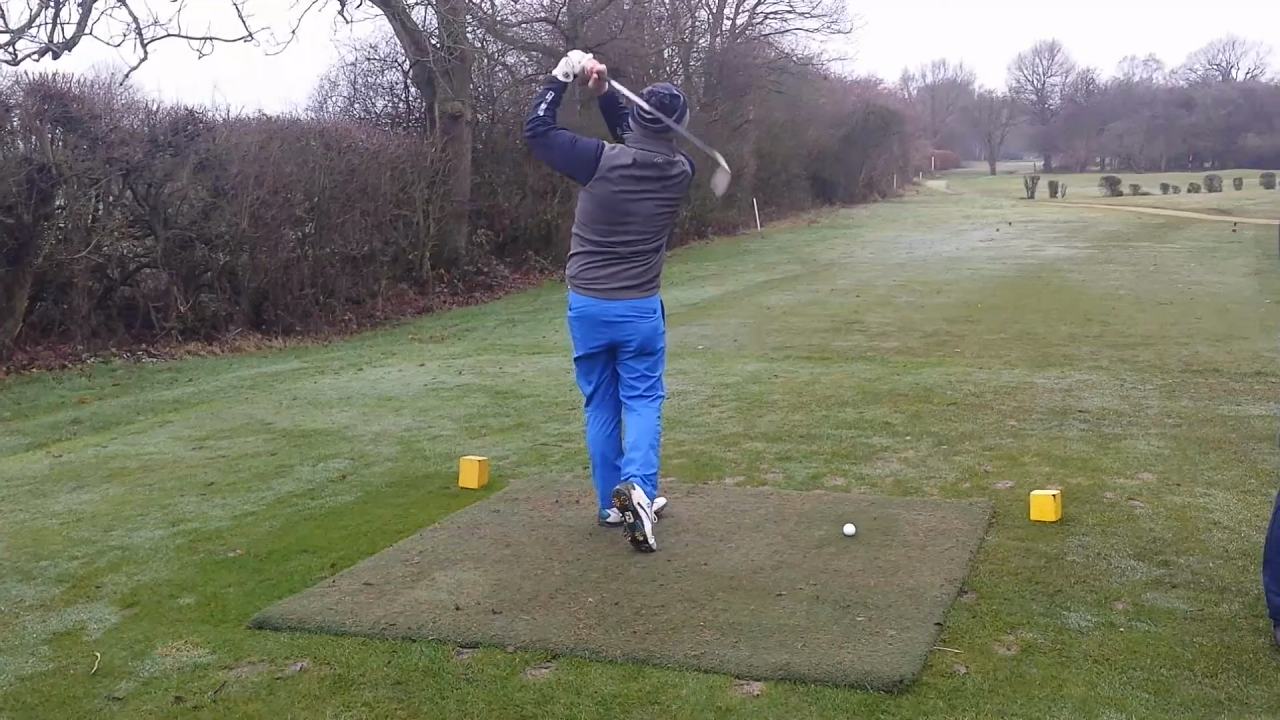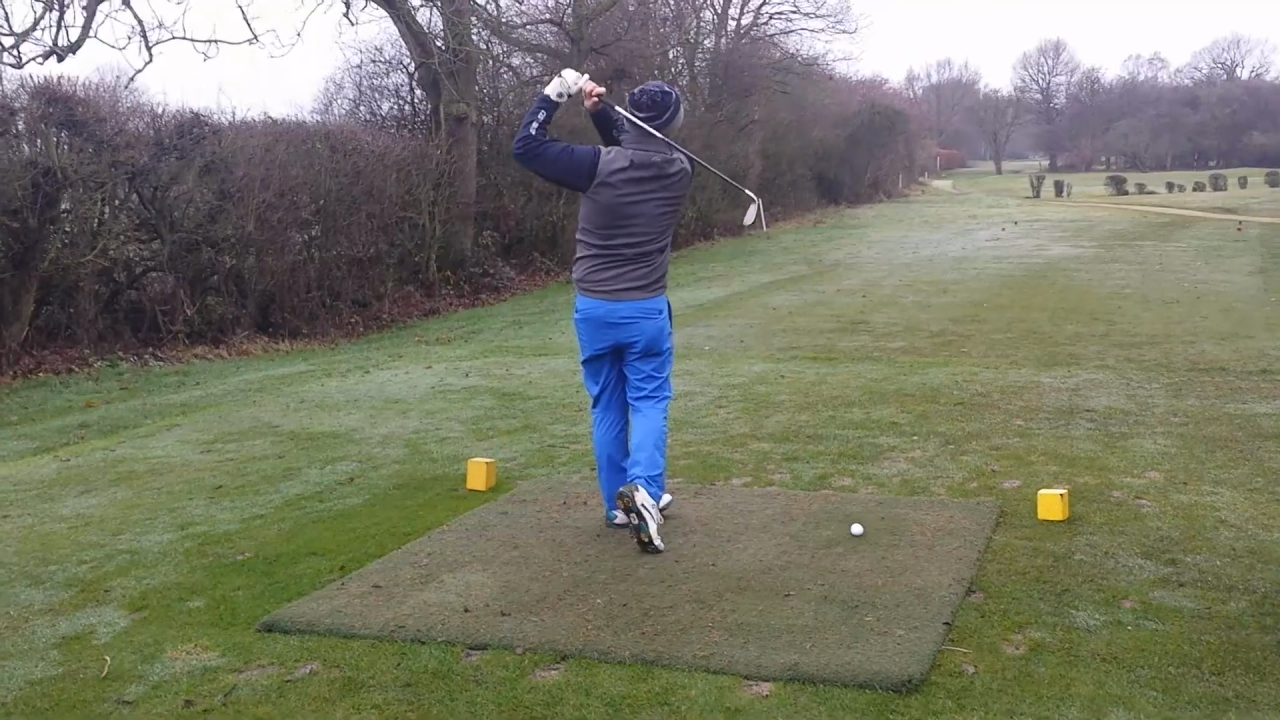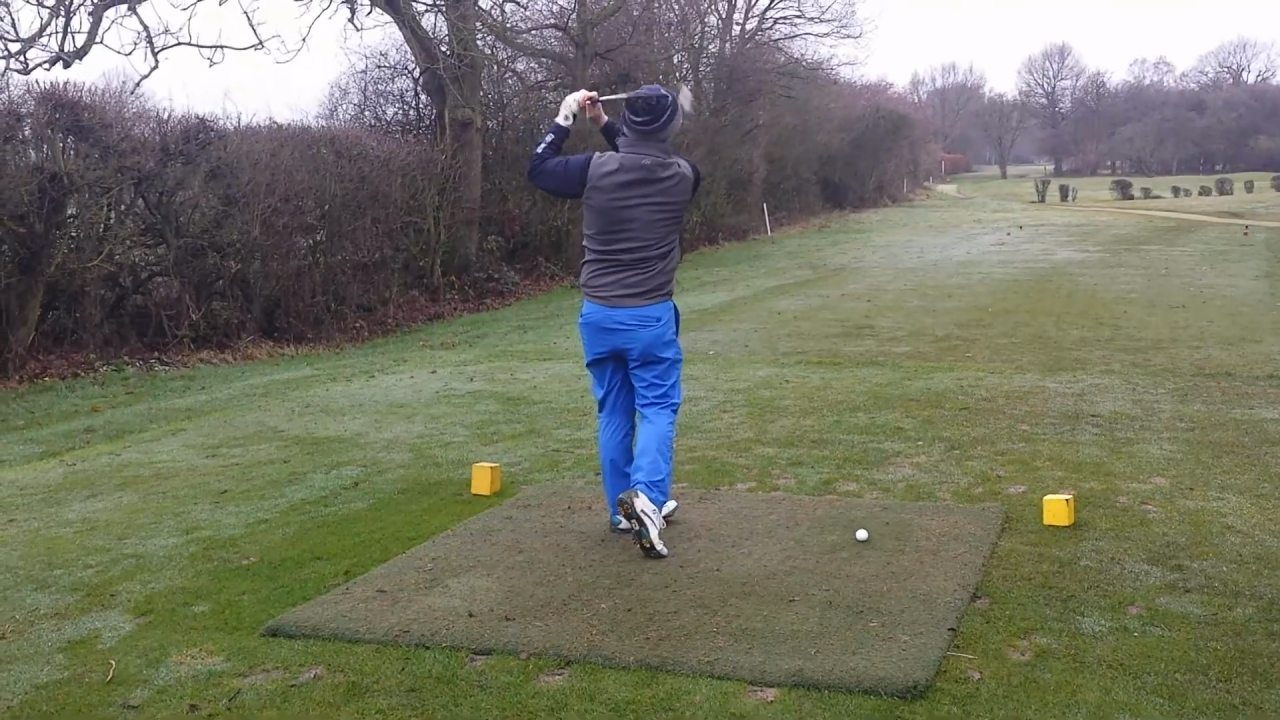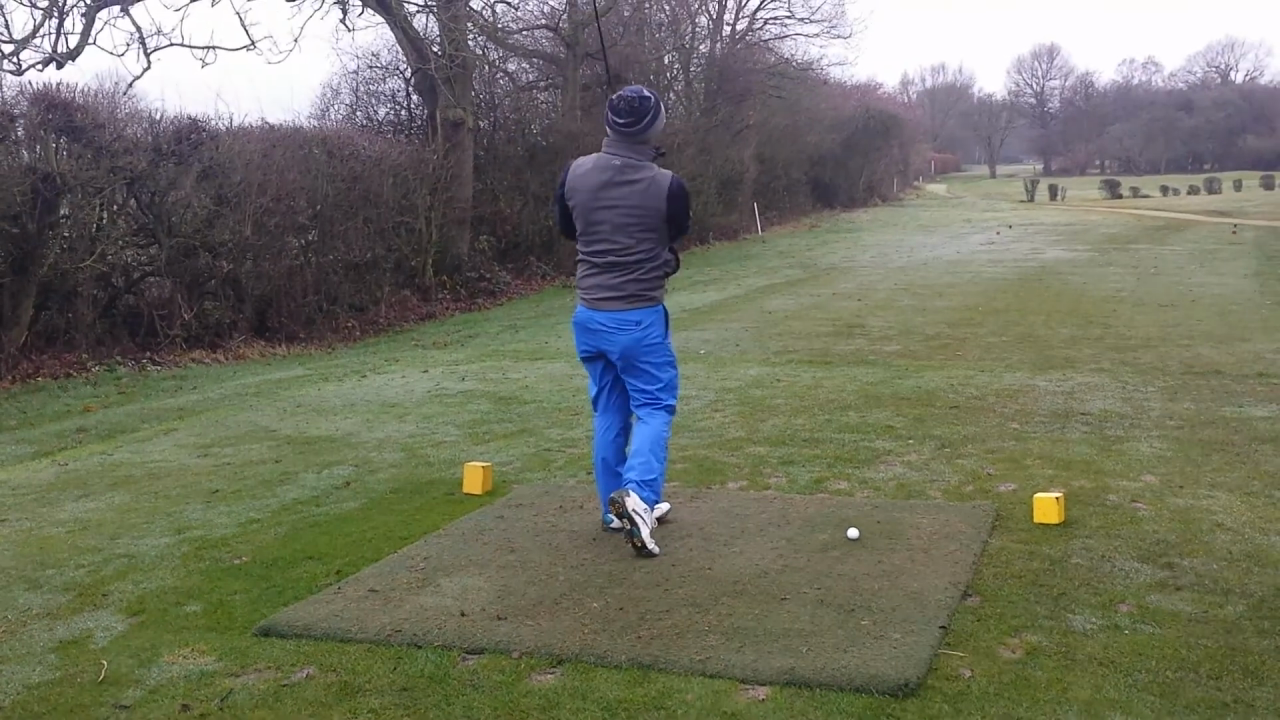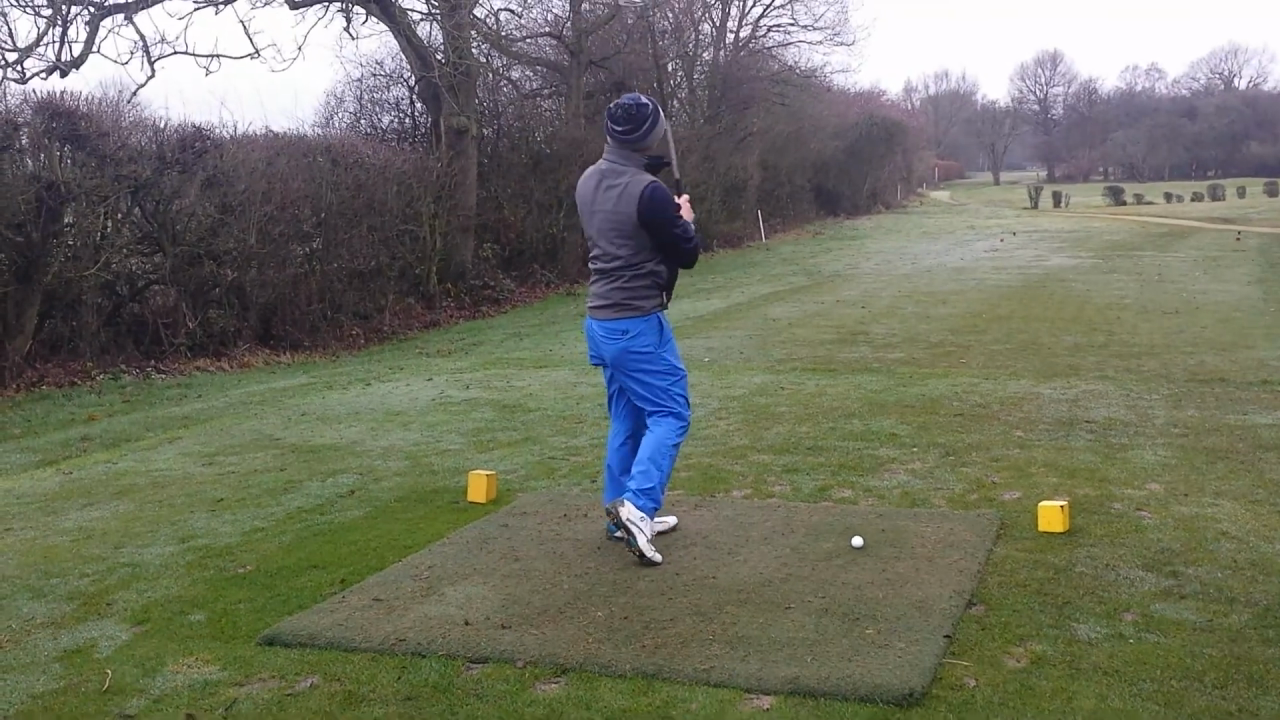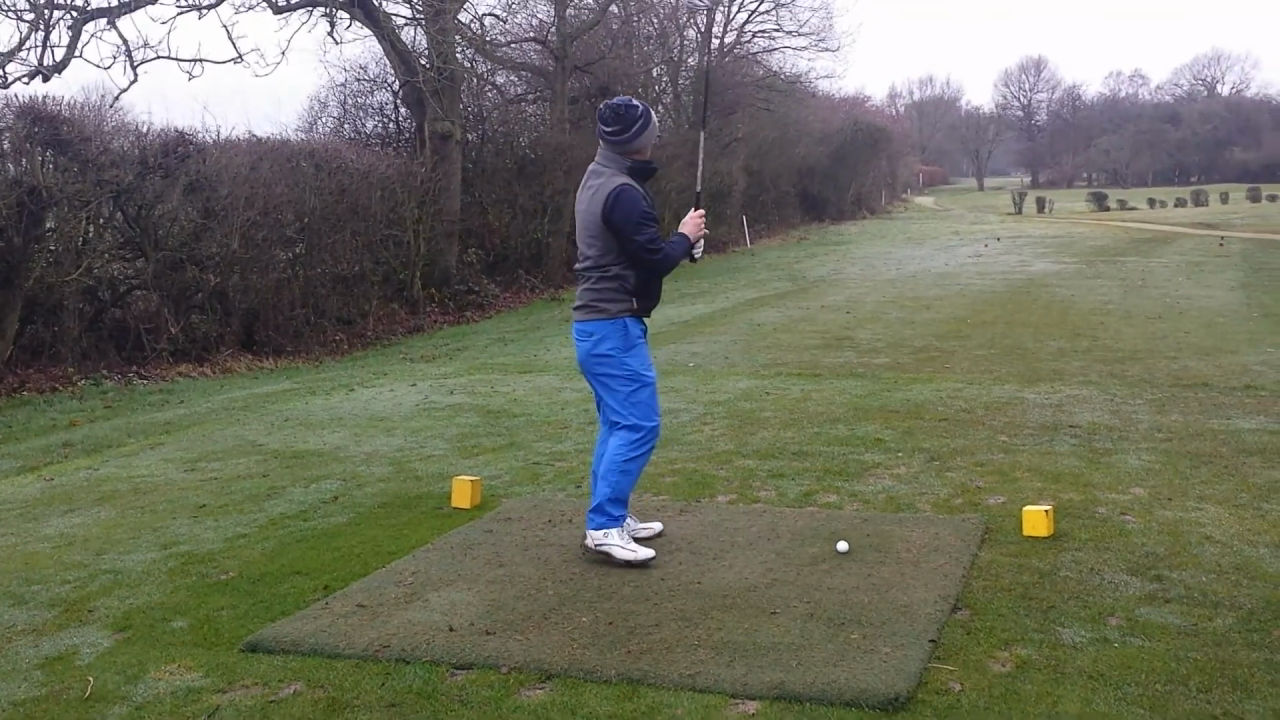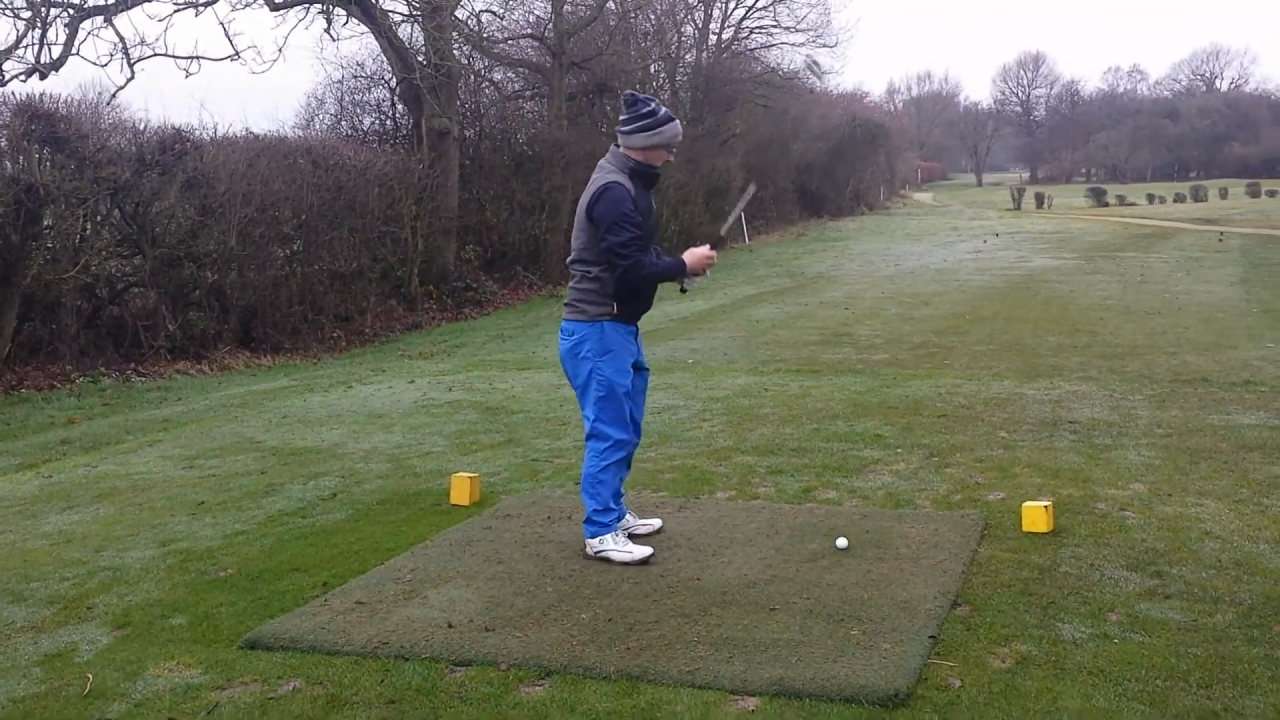
dt=0.3s
person 1, frame 1
left shoulder: (602, 161)
right shoulder: (680, 171)
left elbow: (535, 130)
right elbow: (636, 146)
left wrist: (562, 73)
right wrist: (606, 93)
left hip: (587, 305)
right hip: (639, 309)
left knee: (601, 404)
right knee: (643, 400)
left ankle: (611, 503)
right ankle: (639, 489)
person 1, frame 2
left shoulder: (600, 166)
right shoulder: (680, 170)
left elbow: (526, 147)
left wrist: (555, 90)
right wrist: (599, 110)
left hip: (594, 308)
right hip: (647, 309)
left knee: (607, 407)
right knee: (649, 402)
left ankle: (618, 504)
right ankle: (644, 489)
person 1, frame 3
left shoulder: (594, 168)
right shoulder: (685, 177)
left elbow: (538, 172)
left wrist: (565, 116)
right wrist: (609, 128)
left hip: (598, 313)
right hip: (650, 314)
left knee: (613, 411)
right knee: (658, 408)
left ankle: (621, 507)
right ankle: (646, 495)
person 1, frame 4
left shoulder: (577, 173)
right shoulder: (667, 186)
right elbow: (677, 232)
left hip: (590, 315)
right hip: (639, 317)
left knee: (609, 411)
right knee: (654, 408)
left ankle: (615, 507)
right ankle: (639, 495)
person 1, frame 5
left shoulder: (590, 181)
right shoulder: (649, 191)
right elbow: (685, 255)
left wrist: (670, 223)
right wrist: (685, 221)
left hip: (603, 320)
right hip: (637, 323)
left knee: (627, 419)
right knee: (670, 415)
left ankle: (626, 513)
right ankle: (636, 506)
person 1, frame 6
left shoulder: (597, 180)
right shoulder: (623, 193)
right elbow: (655, 260)
left wrist: (678, 239)
right wrist: (687, 236)
left hip: (600, 322)
right hip: (613, 326)
left knee: (619, 423)
right knee: (636, 426)
left ankle: (612, 518)
right ankle: (603, 526)
person 1, frame 7
left shoulder: (625, 182)
right shoulder: (615, 191)
left elbow: (636, 256)
right elbow: (631, 269)
left wrist: (676, 263)
right wrist: (684, 265)
left hip: (617, 325)
right hip: (597, 329)
left knee: (626, 426)
right knee: (610, 430)
left ankle: (612, 511)
right ankle: (601, 533)
